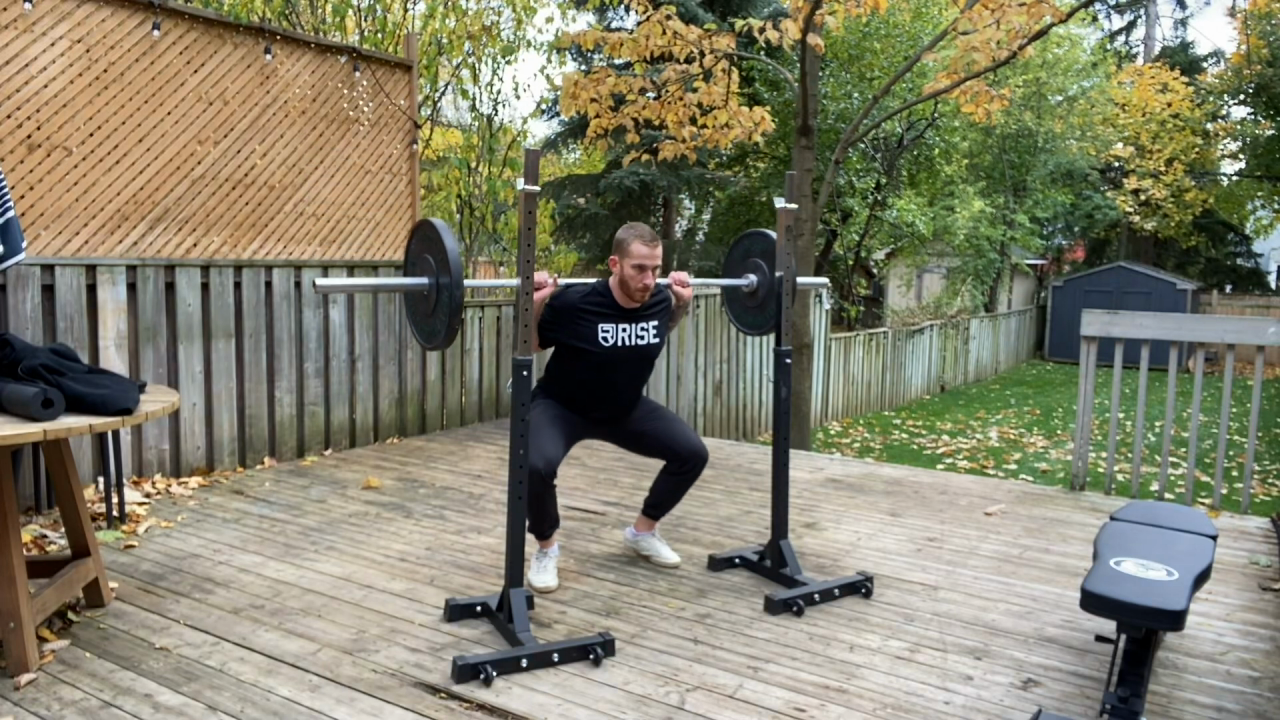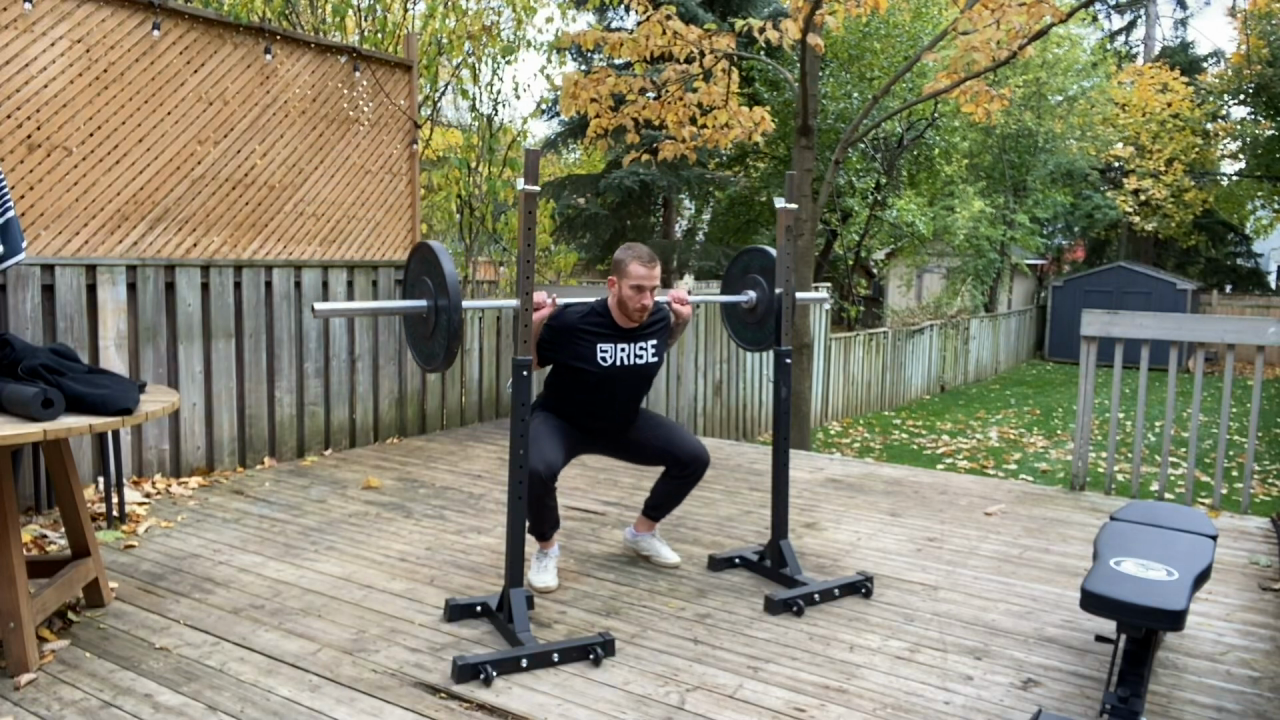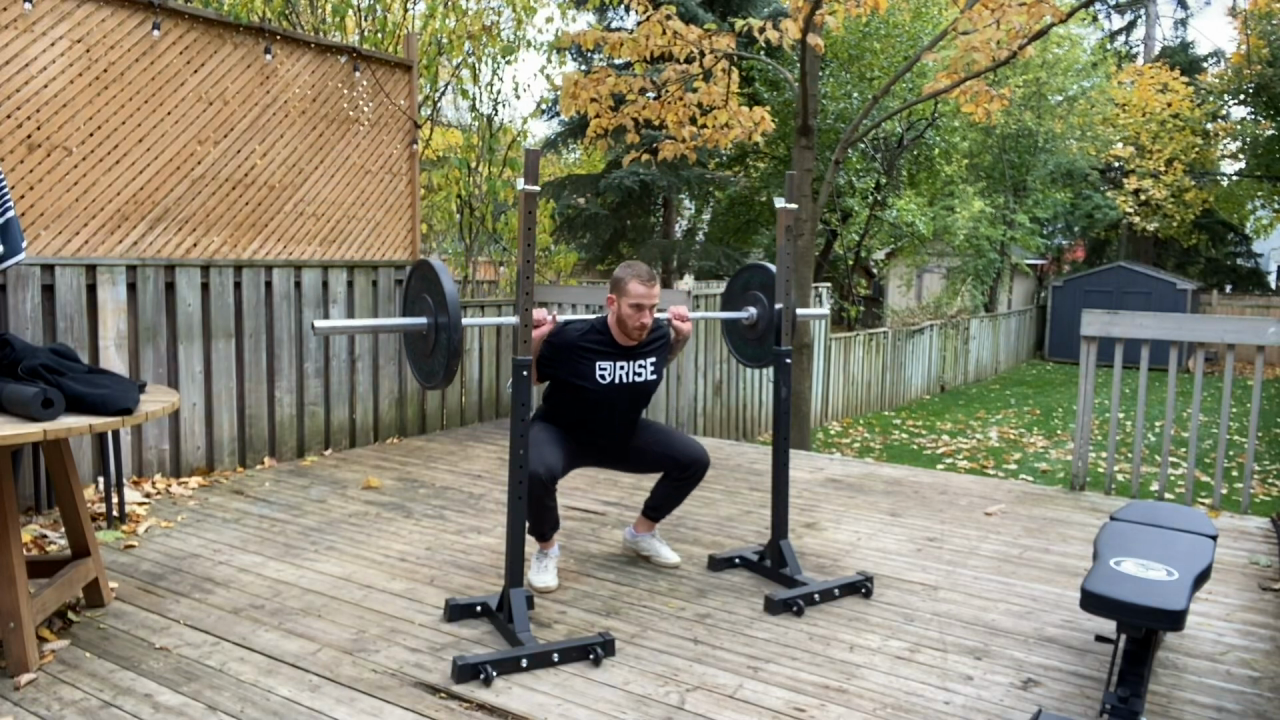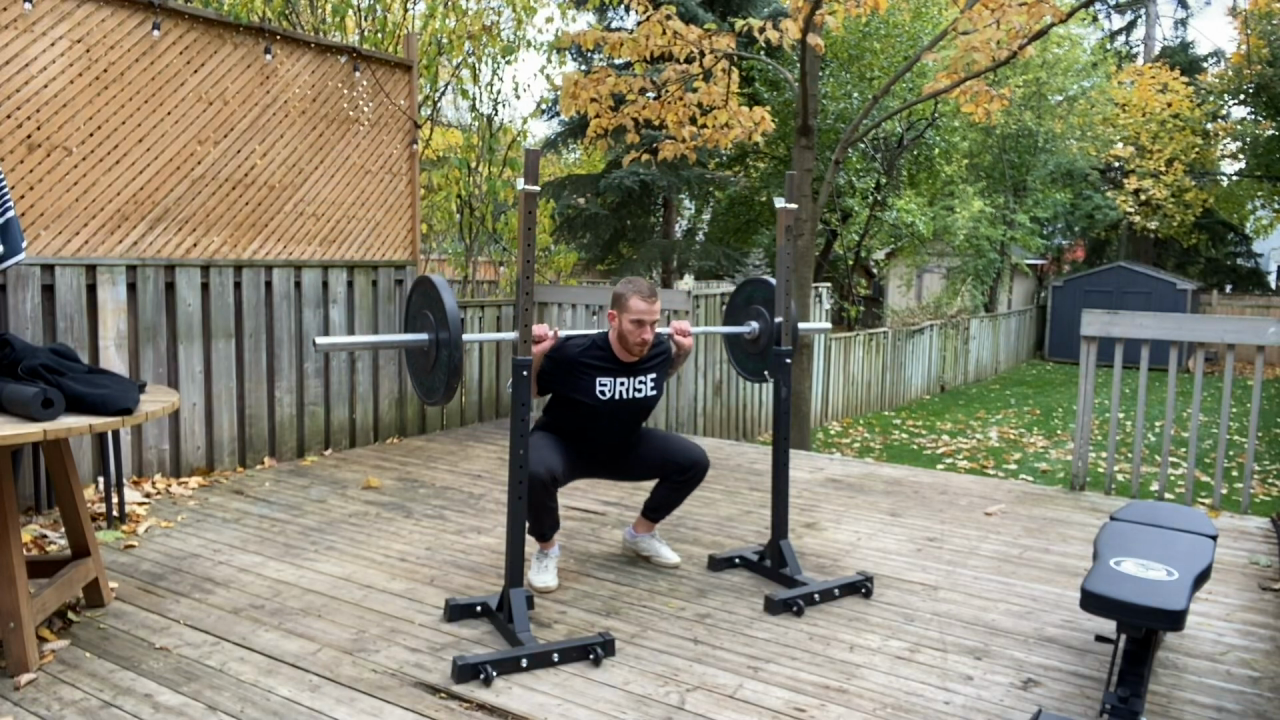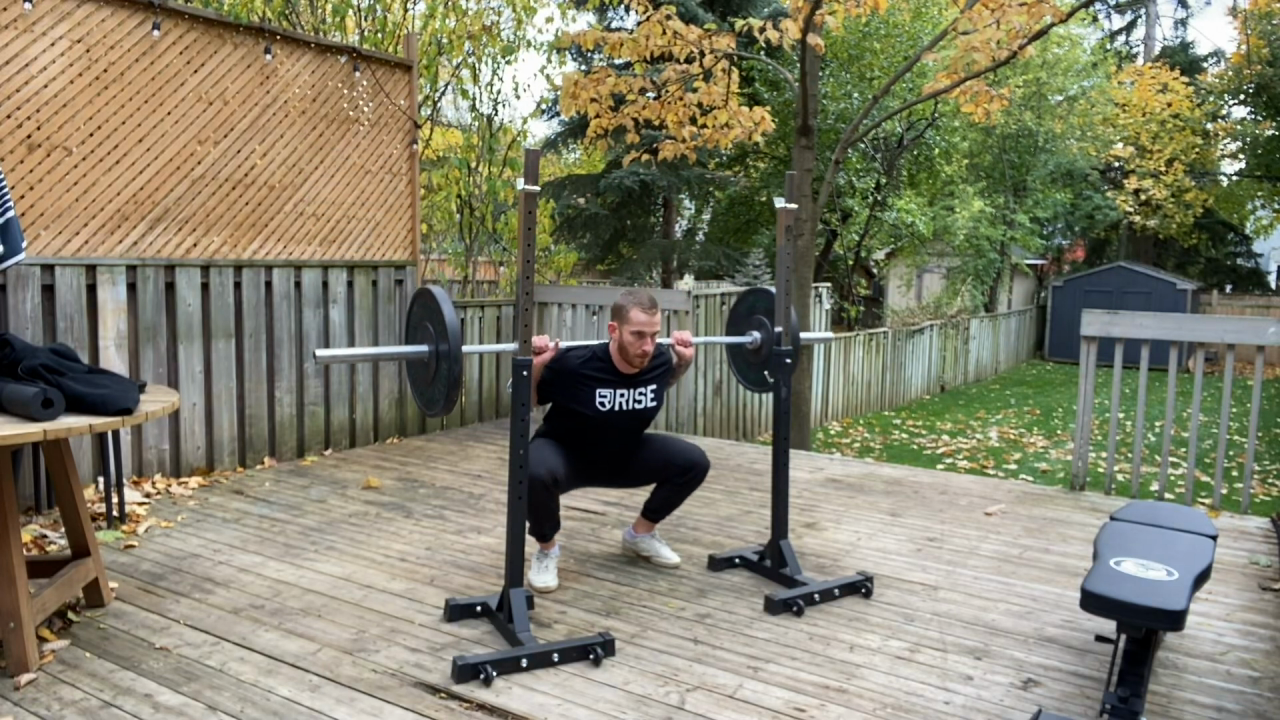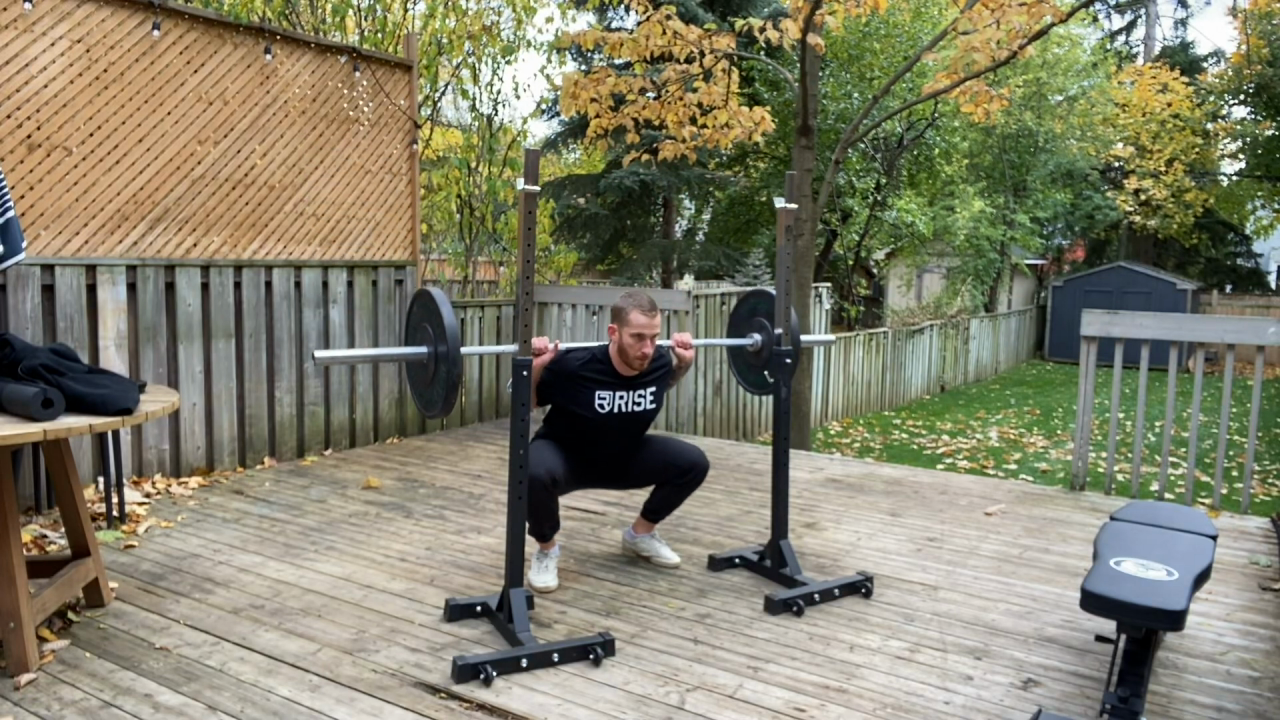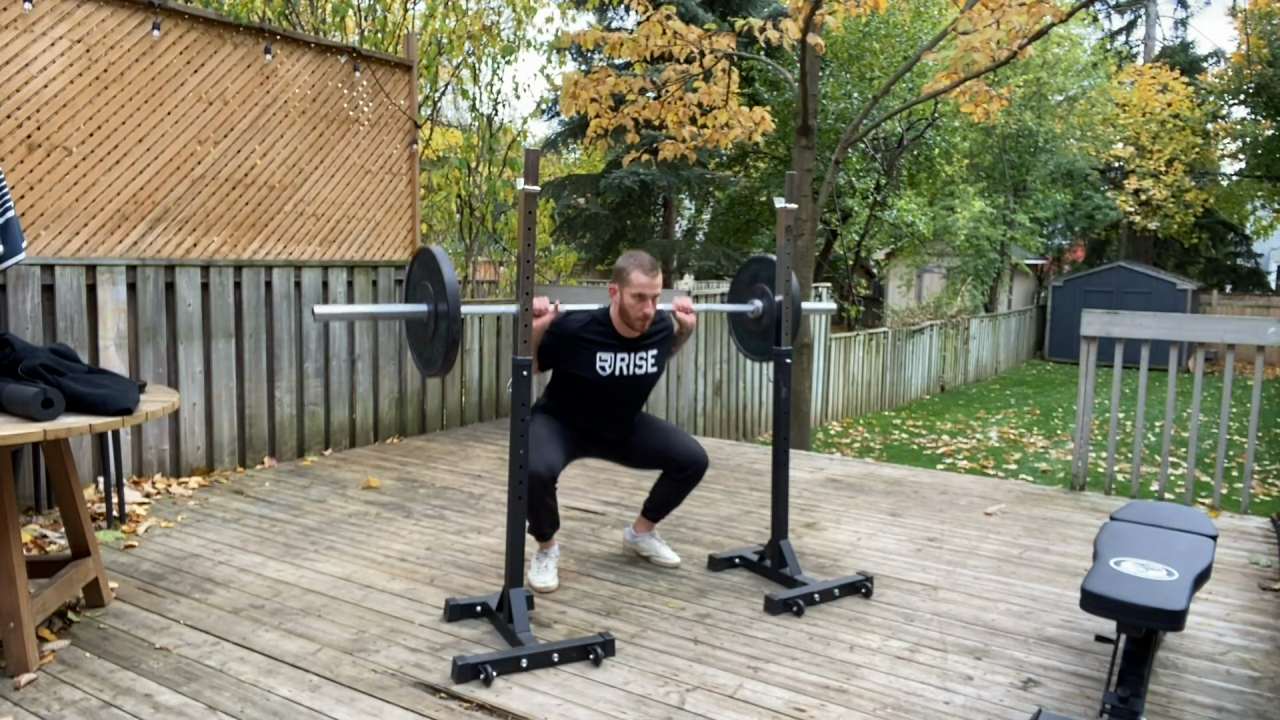
dt=0.3s
person 1, frame 1
left shoulder: (658, 301)
right shoulder: (574, 303)
right elbow: (528, 345)
left wrist: (683, 302)
right wrist: (535, 303)
left hip: (626, 407)
right hip: (562, 406)
left knee: (692, 452)
right knee: (537, 465)
left ankle: (642, 531)
right ankle: (546, 548)
person 1, frame 2
left shoulder: (658, 318)
right shoulder: (573, 322)
left wrist: (681, 320)
right wrist: (534, 324)
left hip: (624, 421)
right hip: (561, 420)
left knee: (693, 457)
right knee: (537, 468)
left ankle: (642, 532)
right ankle: (546, 549)
person 1, frame 3
left shoulder: (658, 335)
right shoulder: (573, 339)
left wrist: (682, 335)
right wrist: (534, 341)
left hip: (623, 434)
right hip: (561, 432)
left knee: (693, 458)
right knee: (537, 471)
left ankle: (641, 532)
right ankle: (546, 550)
person 1, frame 4
left shoulder: (659, 350)
right shoulder: (574, 355)
left wrist: (683, 350)
right wrist: (535, 355)
left hip: (623, 446)
right hip: (562, 443)
left knee: (693, 461)
right knee: (537, 471)
left ankle: (641, 533)
right ankle: (546, 549)
person 1, frame 5
left shoulder: (658, 360)
right shoulder: (574, 365)
left wrist: (684, 360)
right wrist: (535, 366)
left hip: (624, 455)
right hip: (564, 453)
left knee: (693, 462)
right knee: (538, 472)
left ankle: (640, 533)
right ankle: (546, 550)
person 1, frame 6
left shoulder: (658, 362)
right shoulder: (574, 367)
left wrist: (684, 361)
right wrist: (534, 368)
left hip: (624, 457)
right hip: (564, 453)
left knee: (693, 463)
right knee: (537, 473)
left ankle: (640, 533)
right ankle: (546, 550)
person 1, frame 7
left shoulder: (661, 328)
right shoulder: (574, 330)
left wrist: (685, 328)
right wrist: (535, 329)
left hip: (623, 427)
right hip: (562, 424)
left knee: (692, 459)
right knee: (537, 470)
left ankle: (641, 532)
right ankle: (546, 550)
